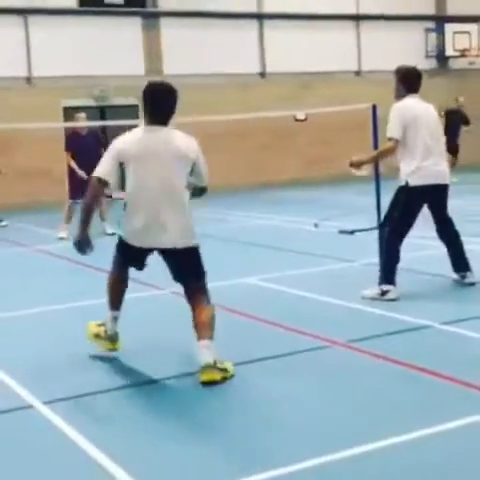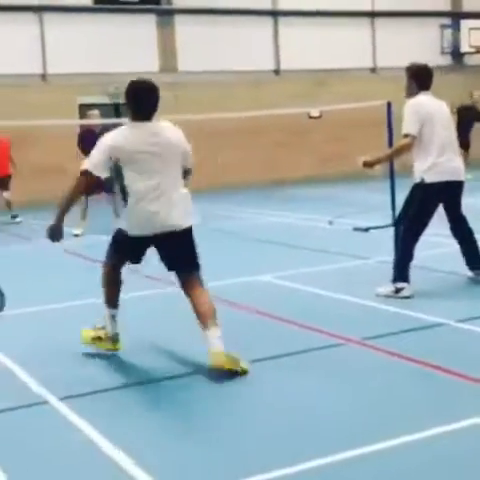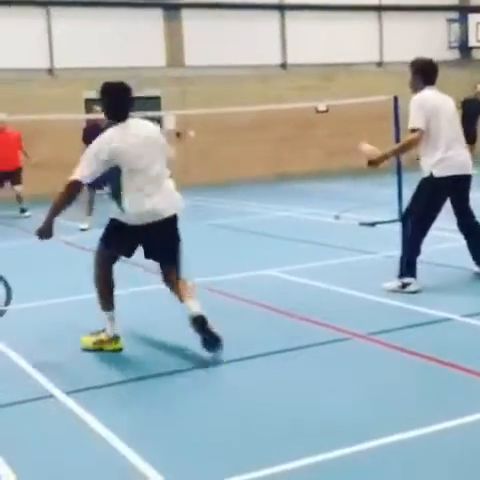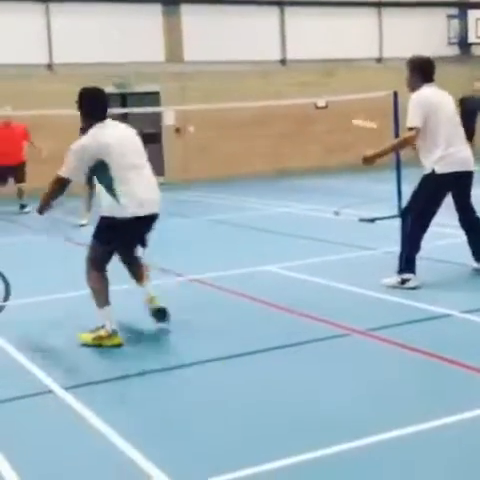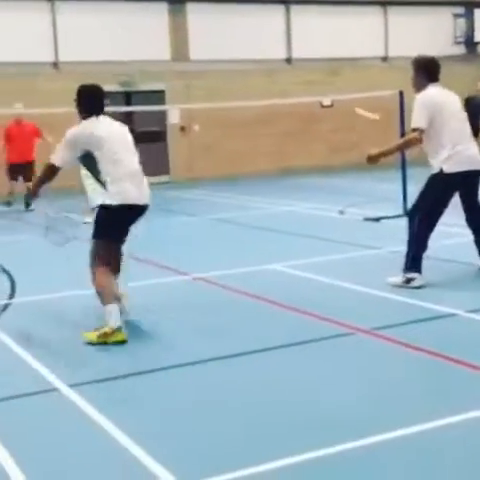
dt=0.1s
person 1, frame 1
left shoulder: (124, 143)
right shoulder: (188, 144)
left elbow: (96, 189)
right elbow: (200, 188)
left wrist: (82, 231)
left hip: (138, 231)
right hip: (180, 234)
left knee: (118, 271)
right knee: (199, 296)
left ankle: (111, 331)
right ankle: (208, 362)
person 1, frame 2
left shoulder: (113, 140)
right shoulder: (174, 134)
left elbow: (84, 180)
left wrist: (59, 218)
left hip: (138, 221)
right hip: (177, 219)
left knee: (111, 266)
right knee: (193, 285)
left ankle: (110, 333)
right ankle: (218, 352)
person 1, frame 3
left shoulder: (103, 144)
right shoulder: (152, 128)
left elbow: (74, 186)
left wrist: (49, 220)
left hip: (134, 215)
right hip: (167, 209)
left knee: (102, 264)
right knee: (172, 273)
left ankle: (110, 334)
right ankle: (196, 315)
person 1, frame 4
left shoulder: (86, 143)
right shoulder: (127, 131)
left elbow: (61, 183)
left wrist: (42, 206)
left hip: (122, 210)
right hip: (151, 204)
left knee: (95, 264)
right knee: (127, 254)
left ankle: (109, 330)
right ankle: (152, 300)
person 1, frame 5
left shoulder: (79, 133)
right shoulder: (120, 127)
left elbow: (51, 169)
left wrist: (31, 193)
left hip: (117, 199)
right hip: (141, 196)
left knee: (99, 262)
right knee: (112, 244)
left ankle: (113, 326)
right ankle: (115, 298)
person 2, frame 1
left shoulder: (400, 107)
right shoulder: (430, 108)
left elbow: (392, 145)
left wrist: (364, 160)
left hip: (416, 180)
right hip: (440, 177)
left knee: (390, 229)
right knee: (445, 224)
left ankle: (386, 285)
right ankle: (465, 272)
person 2, frame 2
left shoulder: (414, 104)
right shoulder: (442, 105)
left elbow: (408, 142)
left wrist: (378, 159)
left hip: (431, 176)
right hip: (455, 173)
left knee: (405, 227)
right knee: (458, 222)
left ankle: (401, 283)
person 2, frame 3
left shoulder: (420, 99)
right shoulder: (446, 99)
left elbow: (416, 137)
left wrist: (383, 156)
left hip: (440, 171)
left knee: (413, 220)
left ankle: (407, 278)
person 2, frame 4
left shoulder: (419, 97)
right shoulder: (445, 96)
left elbow: (411, 136)
left wrist: (378, 154)
right wrist: (423, 146)
left hip: (442, 167)
left knee: (412, 217)
left ankle: (407, 274)
person 2, frame 5
left shoulder: (425, 97)
right shoulder: (450, 95)
left elbow: (415, 137)
left wrist: (382, 153)
right wrist: (430, 141)
left hip: (450, 167)
left knee: (419, 215)
left ankle: (412, 273)
